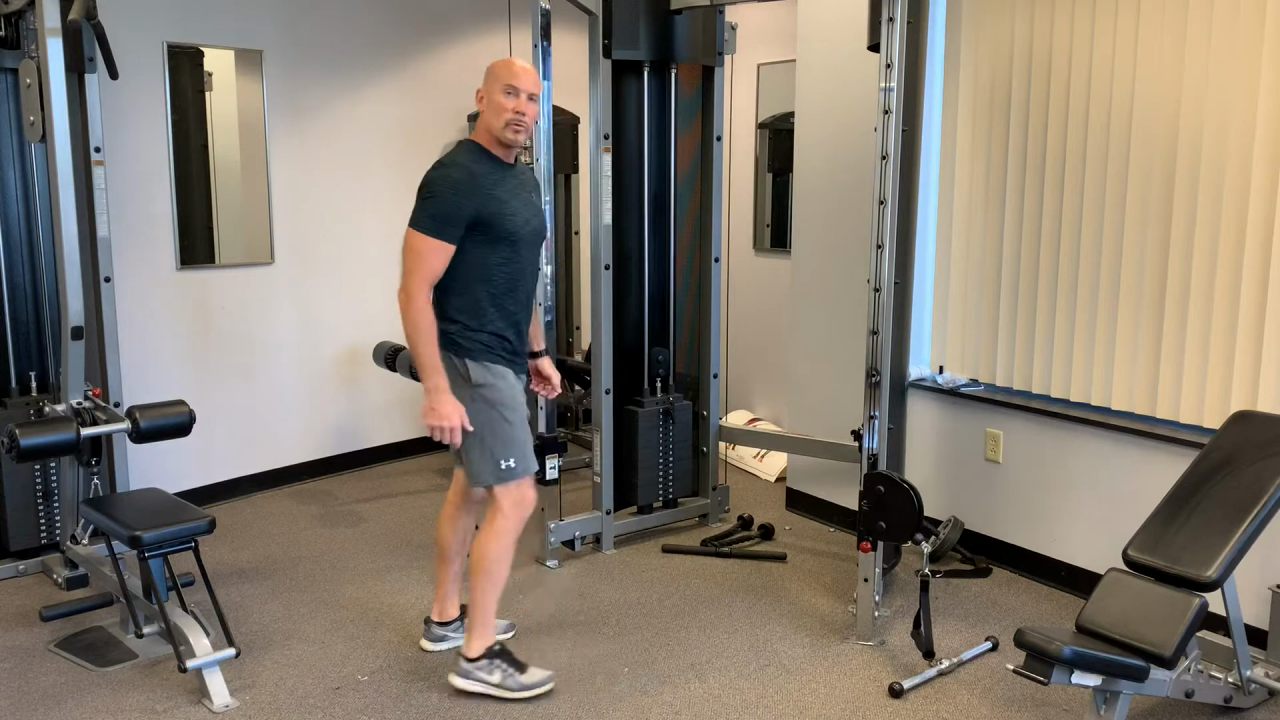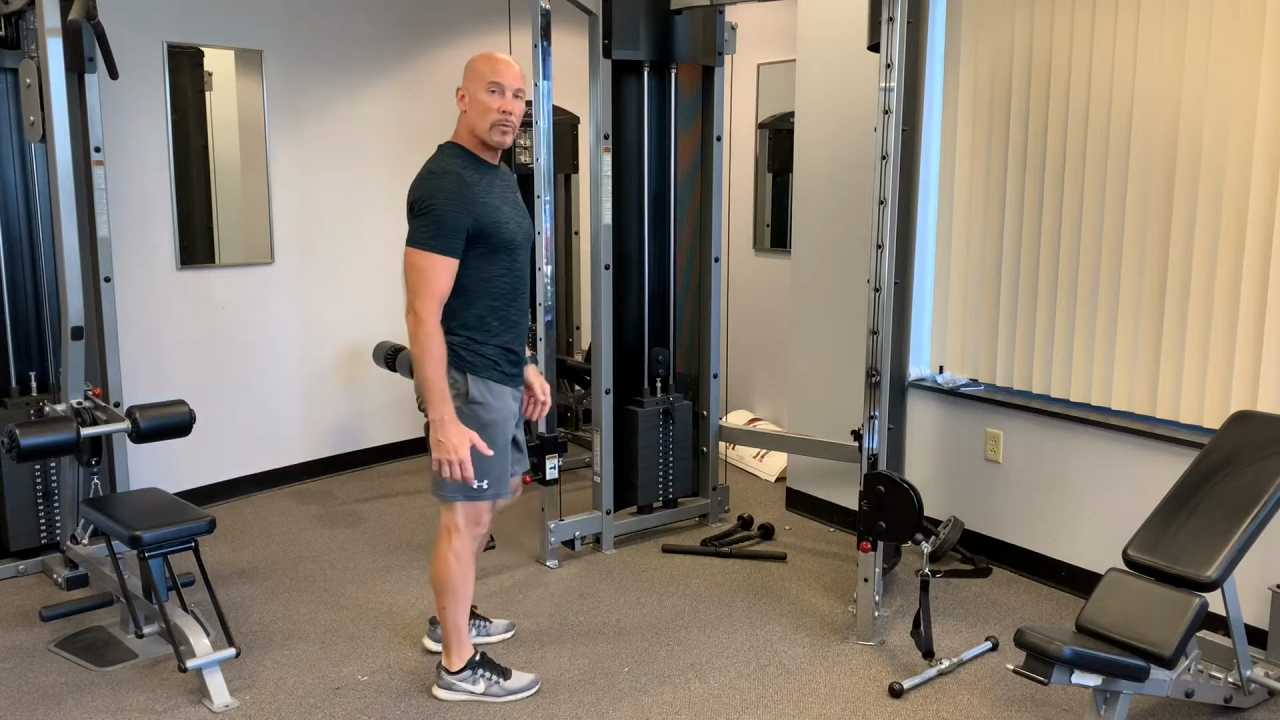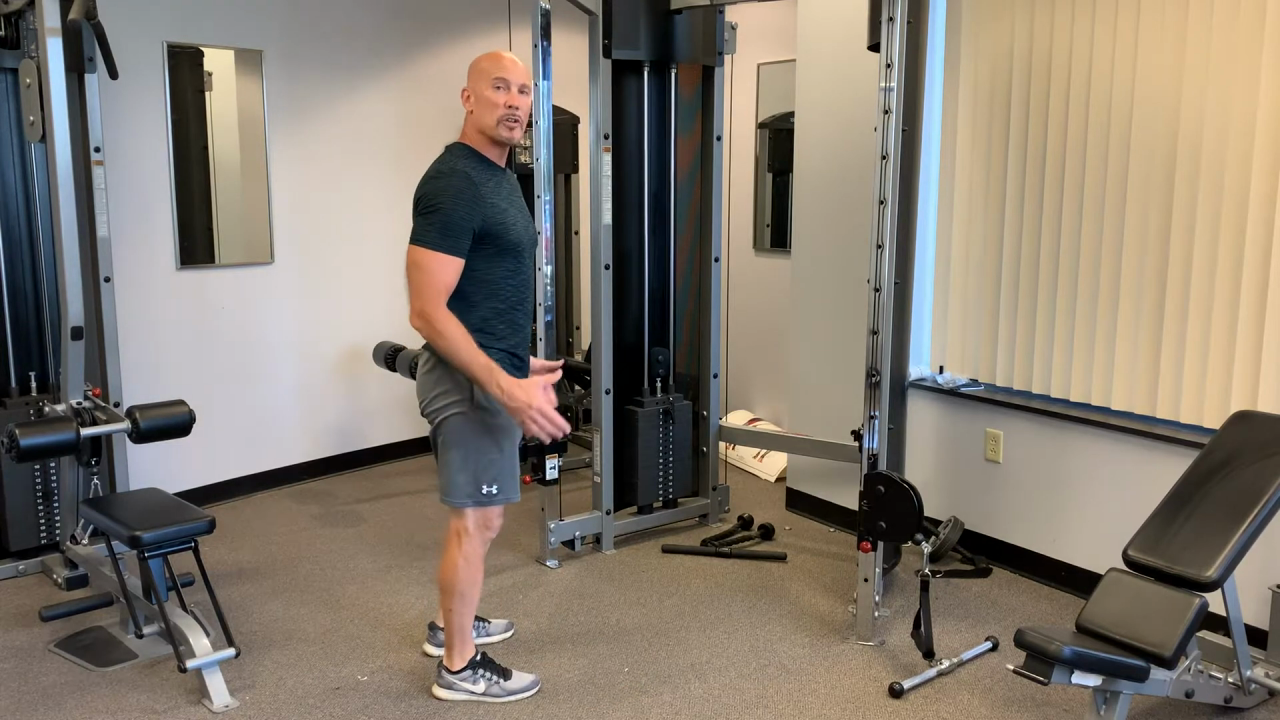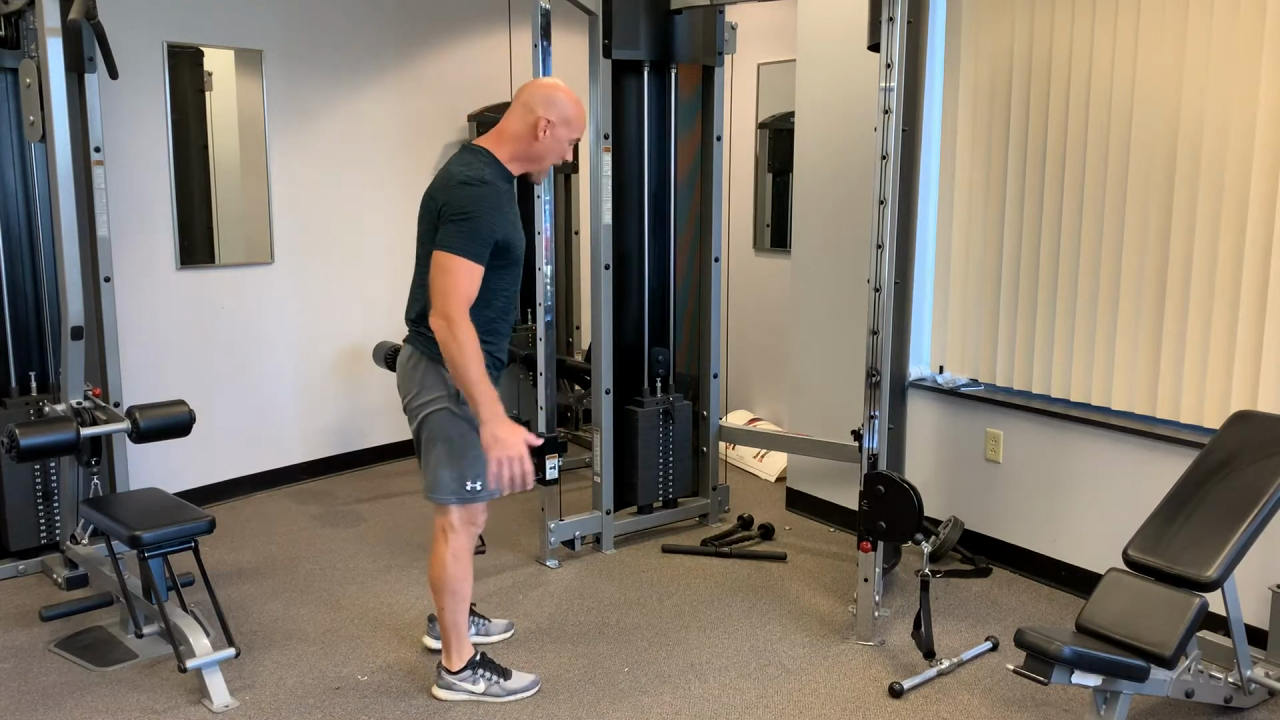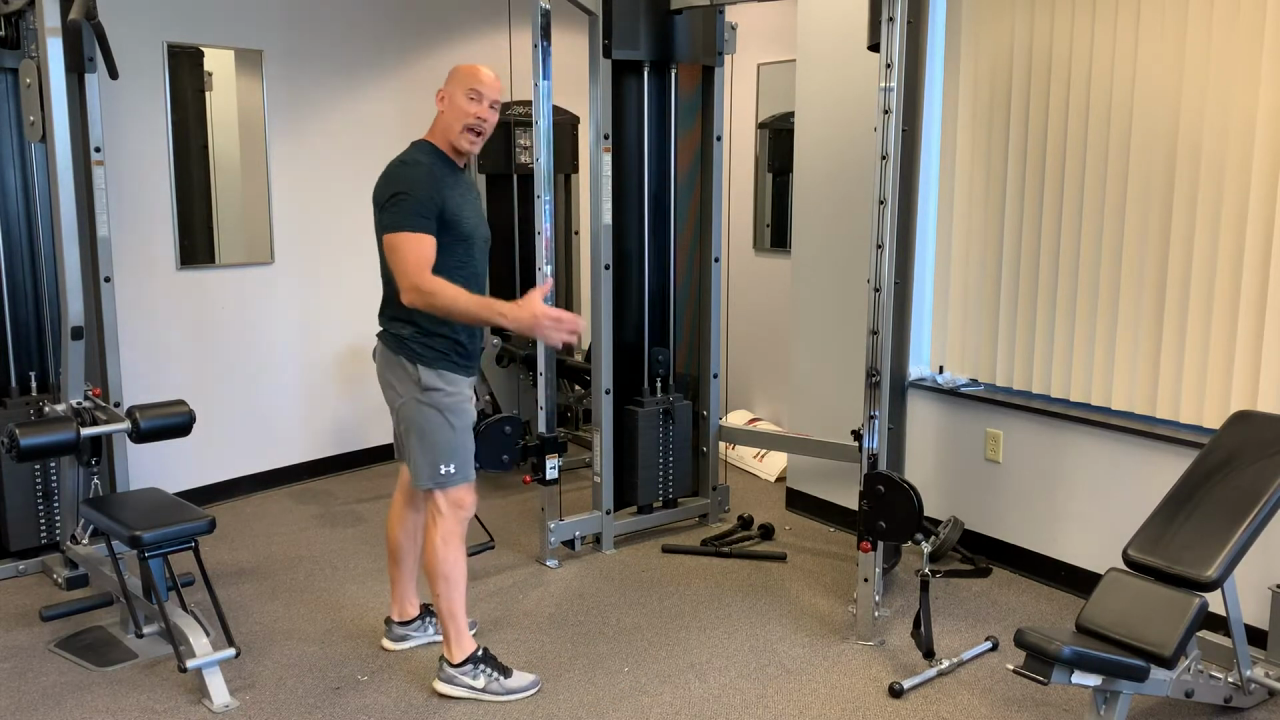
dt=0.7s
person 1, frame 1
left shoulder: (523, 179)
right shoulder: (455, 178)
right elbow: (414, 291)
left wrist: (537, 352)
right wrist: (436, 390)
left hip: (503, 360)
right hip: (472, 364)
left knee: (473, 488)
right knee: (515, 498)
left ankle: (445, 616)
right ankle: (480, 653)
person 1, frame 2
left shoulder: (499, 177)
right shoulder: (446, 185)
right elbow: (423, 315)
left wrist: (527, 364)
right wrist: (443, 418)
left hip: (498, 374)
right hip: (468, 378)
left knee: (502, 490)
right knee: (467, 515)
left ankle: (450, 619)
right ankle: (460, 666)
person 1, frame 3
left shoulder: (498, 176)
right shoulder: (454, 184)
right elbow: (428, 311)
left wrist: (523, 363)
right wrist: (507, 387)
left hip: (494, 373)
right hip: (472, 381)
left knee: (476, 512)
right knee: (477, 519)
left ankle: (451, 623)
right ankle: (460, 666)
person 1, frame 4
left shoulder: (474, 171)
right shoulder: (478, 194)
right elbow: (449, 317)
right wrist: (494, 422)
left hip: (447, 366)
right hip: (448, 374)
left knee: (458, 504)
right knee: (463, 515)
left ankle: (451, 617)
right ankle: (460, 666)
person 1, frame 5
left shoulder: (455, 178)
right shoulder: (412, 176)
right elbow: (415, 286)
right wrist: (512, 315)
left hip: (434, 360)
right hip: (425, 364)
left knee: (416, 488)
right knee: (452, 502)
left ankle: (406, 617)
right ankle: (460, 659)
